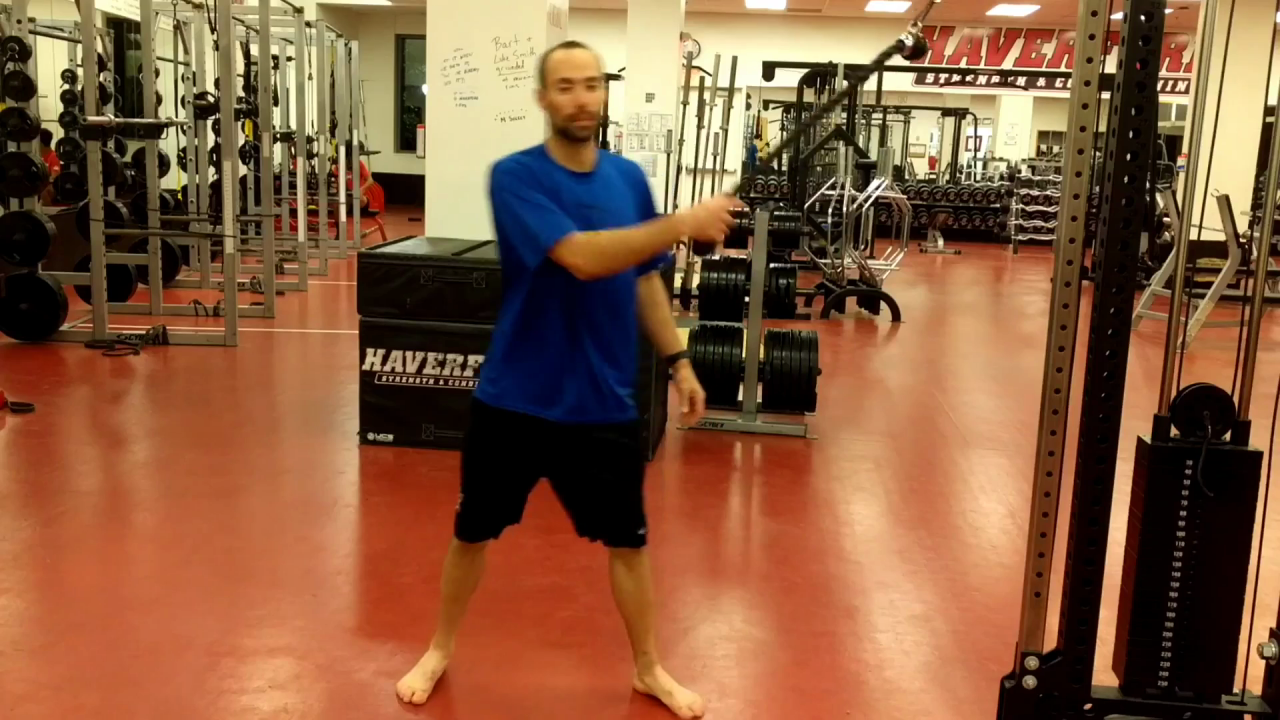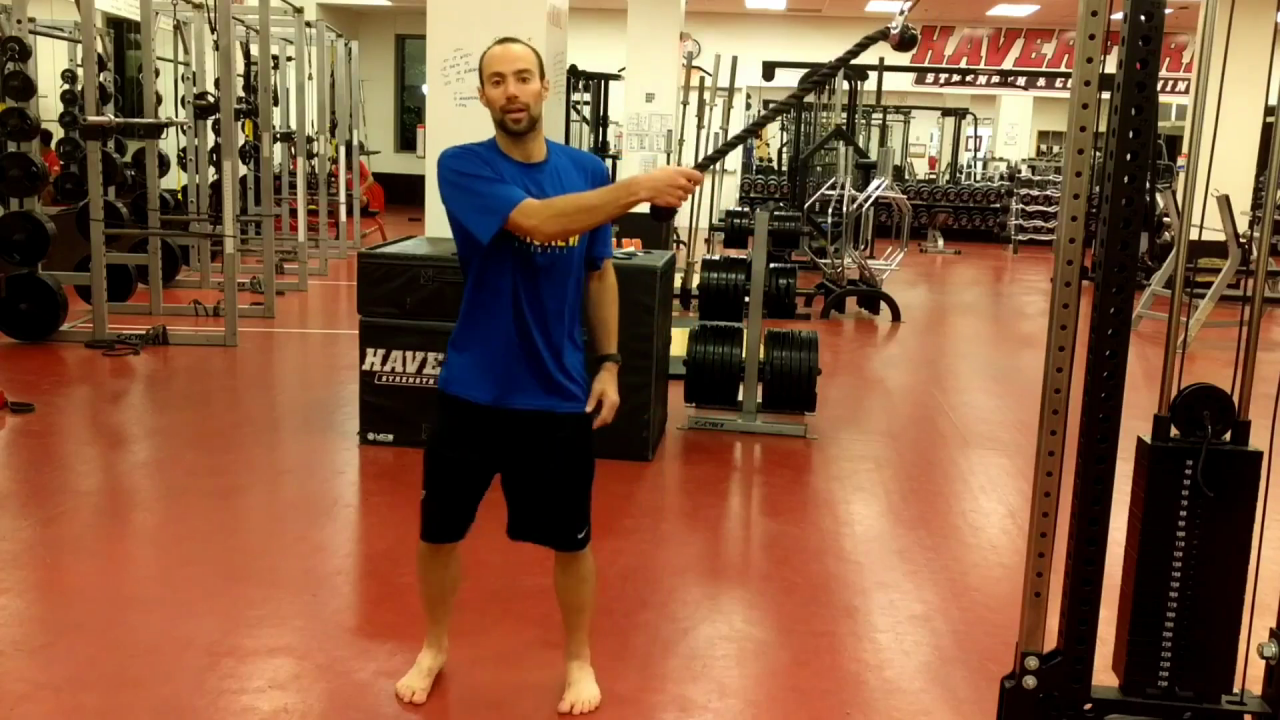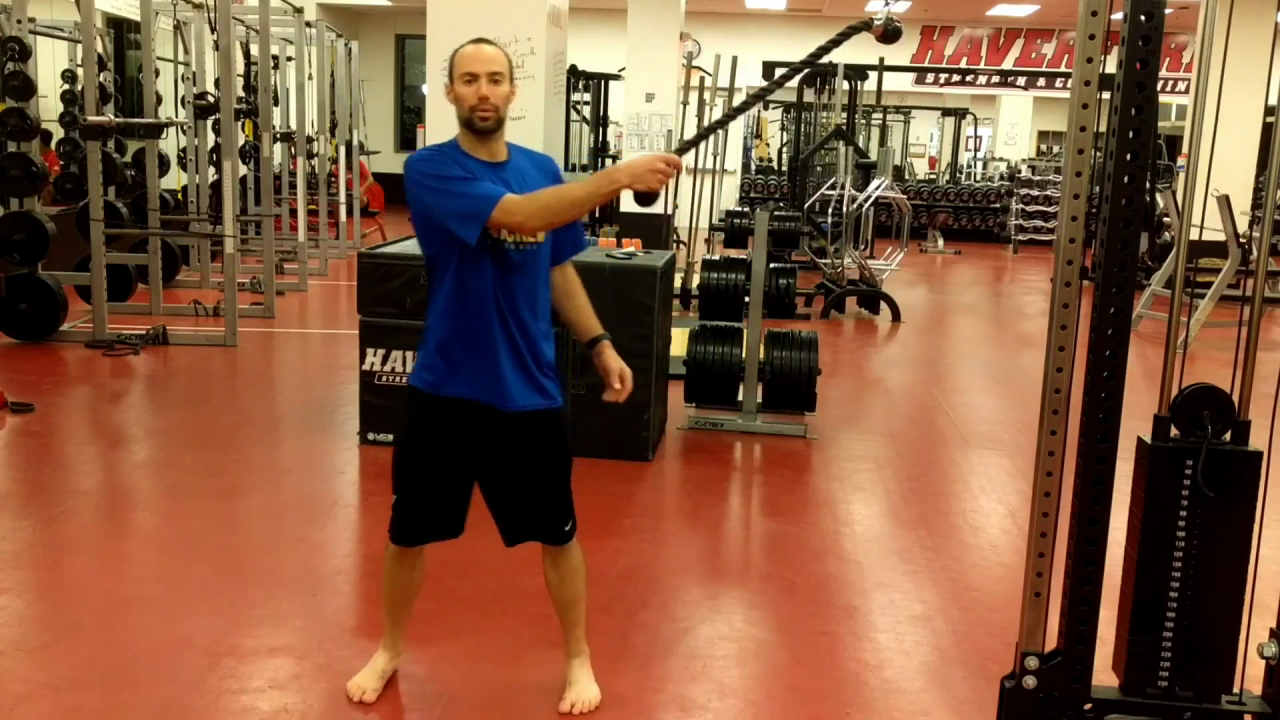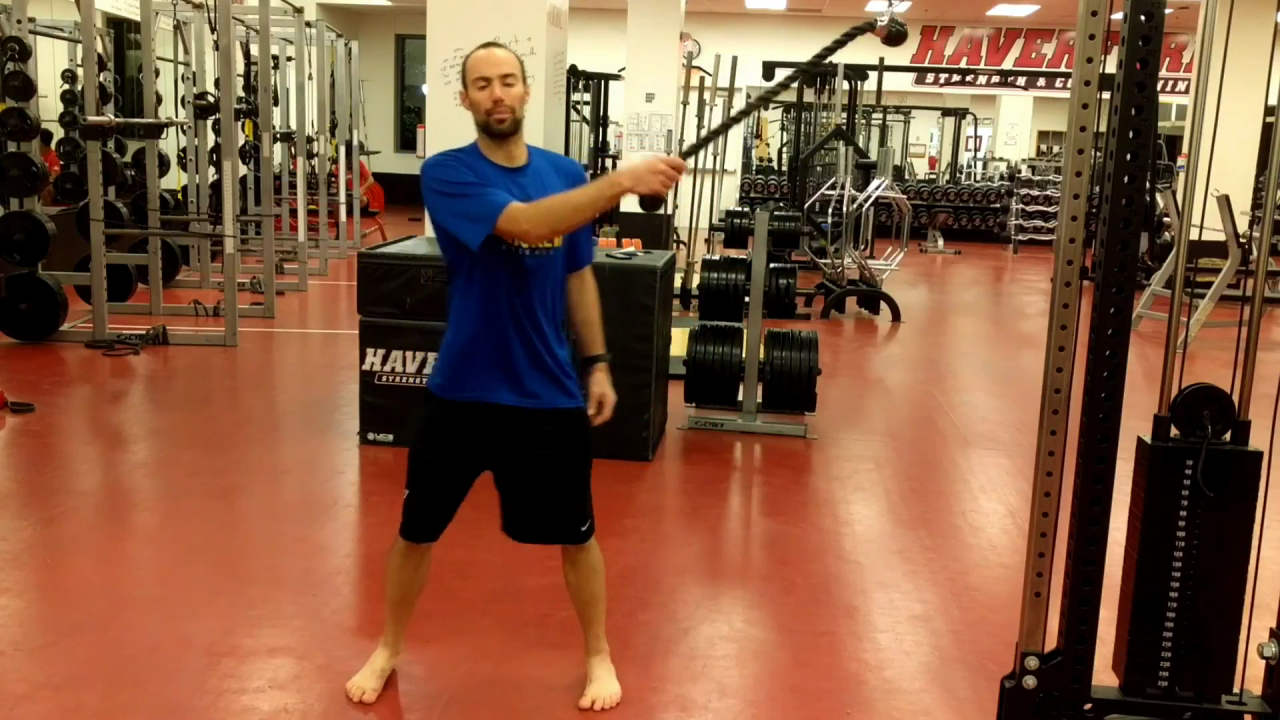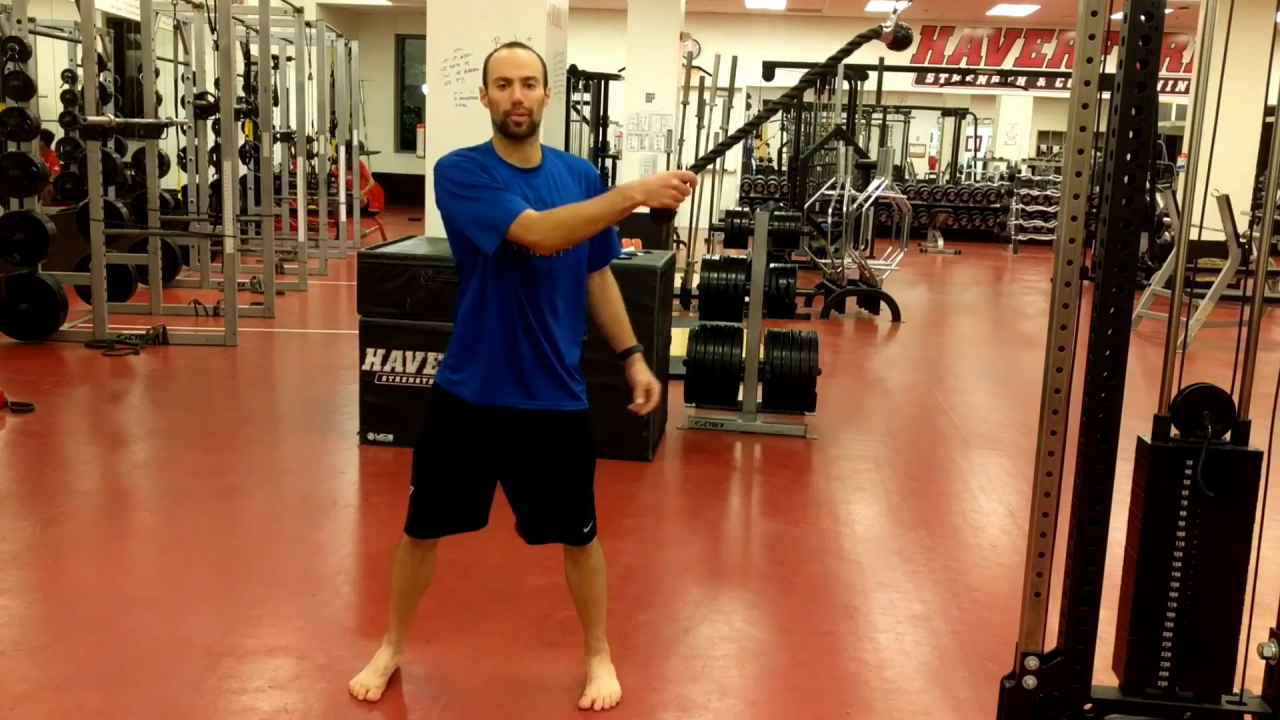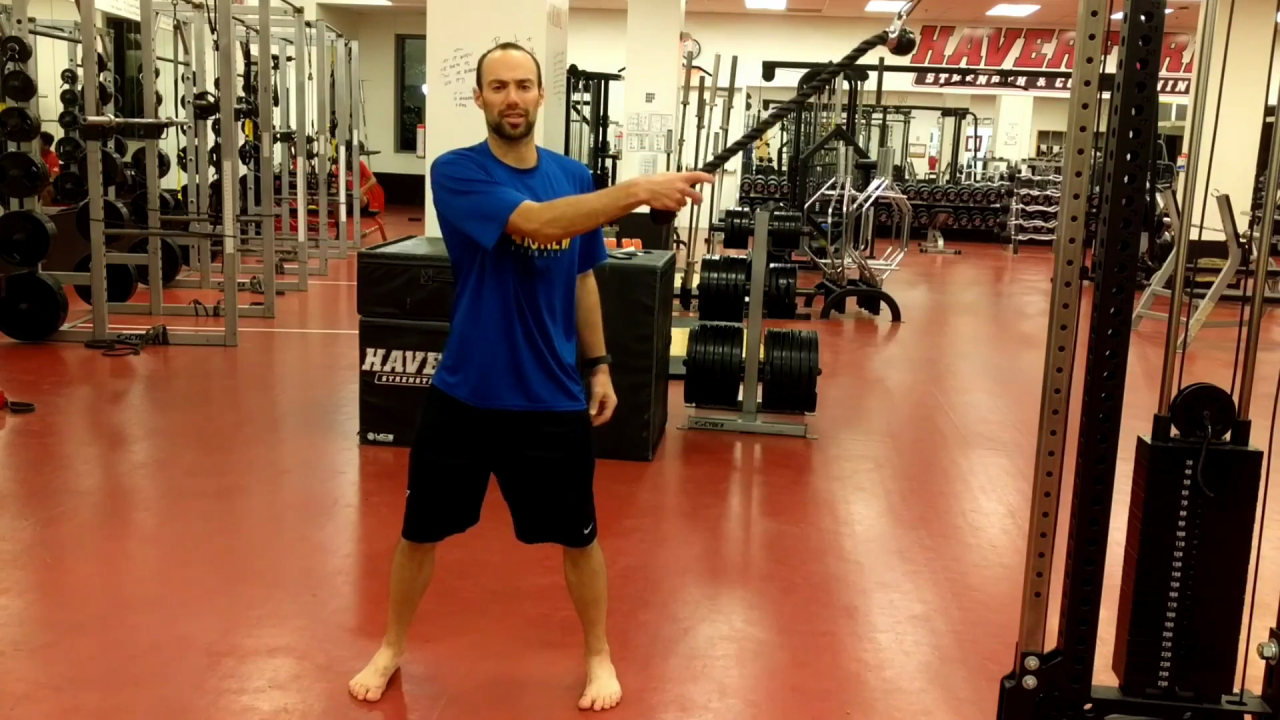
dt=0.4s
person 1, frame 1
left shoulder: (630, 179)
right shoulder: (515, 176)
left elbow: (646, 276)
right elbow: (579, 257)
left wrist: (679, 360)
right wrist: (683, 223)
left hip: (602, 402)
right hip: (513, 397)
left knee: (627, 538)
right knee: (473, 533)
right ankle: (439, 651)
person 1, frame 2
left shoulder: (586, 169)
right shoulder: (463, 166)
left elbow: (598, 273)
right elbow: (536, 220)
left wrist: (609, 362)
right wrist: (641, 188)
left hip: (557, 395)
right hip: (472, 391)
left knee: (570, 539)
right knee: (438, 530)
left ankle: (579, 659)
right ankle: (434, 648)
person 1, frame 3
left shoulder: (543, 170)
right shoulder: (429, 168)
right elbow: (518, 216)
left wrist: (600, 344)
right wrist: (620, 176)
left hip: (530, 391)
right hip: (444, 389)
left knee: (557, 534)
right knee: (408, 532)
left ankle: (578, 658)
right ankle: (389, 651)
person 1, frame 4
left shoulder: (565, 174)
right shoulder: (446, 173)
right elbow: (523, 225)
left wrist: (596, 363)
right wrist: (624, 181)
left hip: (550, 393)
right hip: (462, 391)
left knee: (576, 534)
right knee: (417, 530)
left ankle: (598, 656)
right ankle: (388, 650)
person 1, frame 5
left shoulder: (580, 176)
right shoulder: (460, 172)
left elbow: (597, 276)
right elbow: (536, 233)
left wrist: (633, 357)
right wrist: (637, 192)
left hip: (554, 398)
right hip: (466, 392)
left knee: (579, 535)
right knee: (423, 528)
left ankle: (599, 655)
right ankle: (391, 649)
person 1, frame 6
left shoulder: (574, 177)
right shoulder: (456, 172)
right elbow: (536, 223)
left wrist: (598, 365)
right wrist: (641, 190)
left hip: (551, 398)
right hip: (463, 394)
left knee: (578, 536)
right knee: (420, 531)
left ankle: (598, 655)
right ankle: (390, 650)
